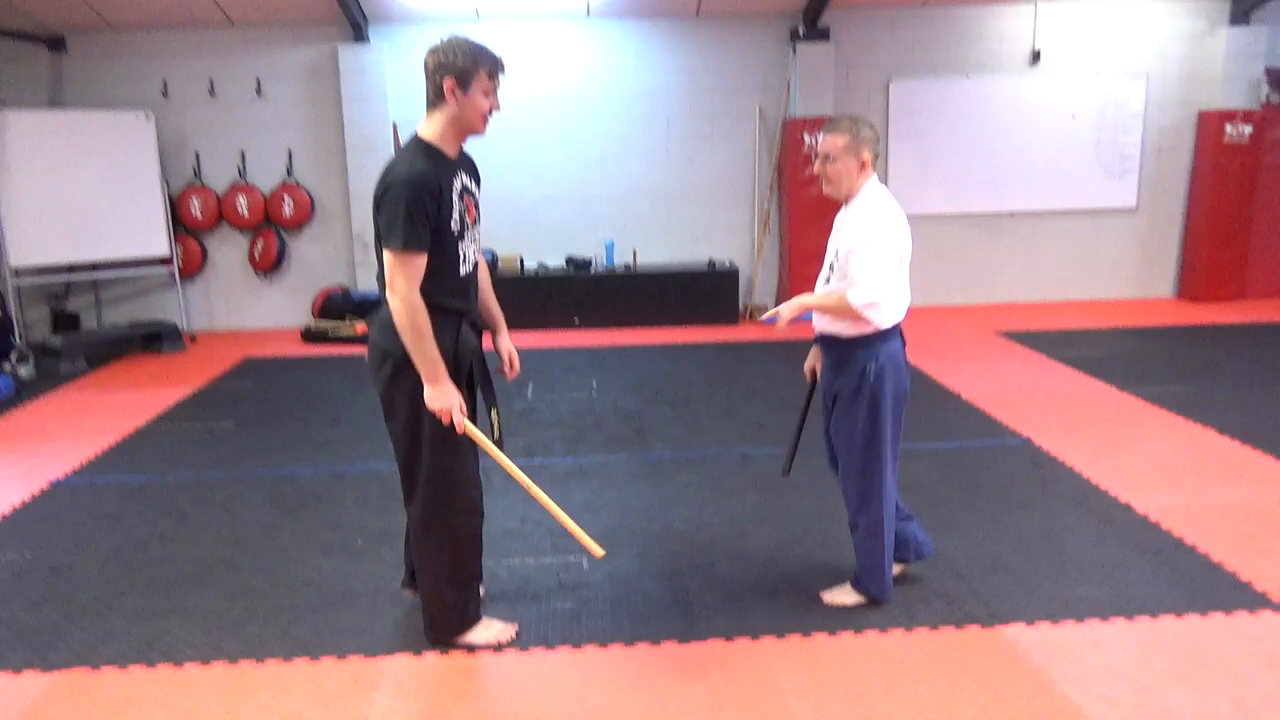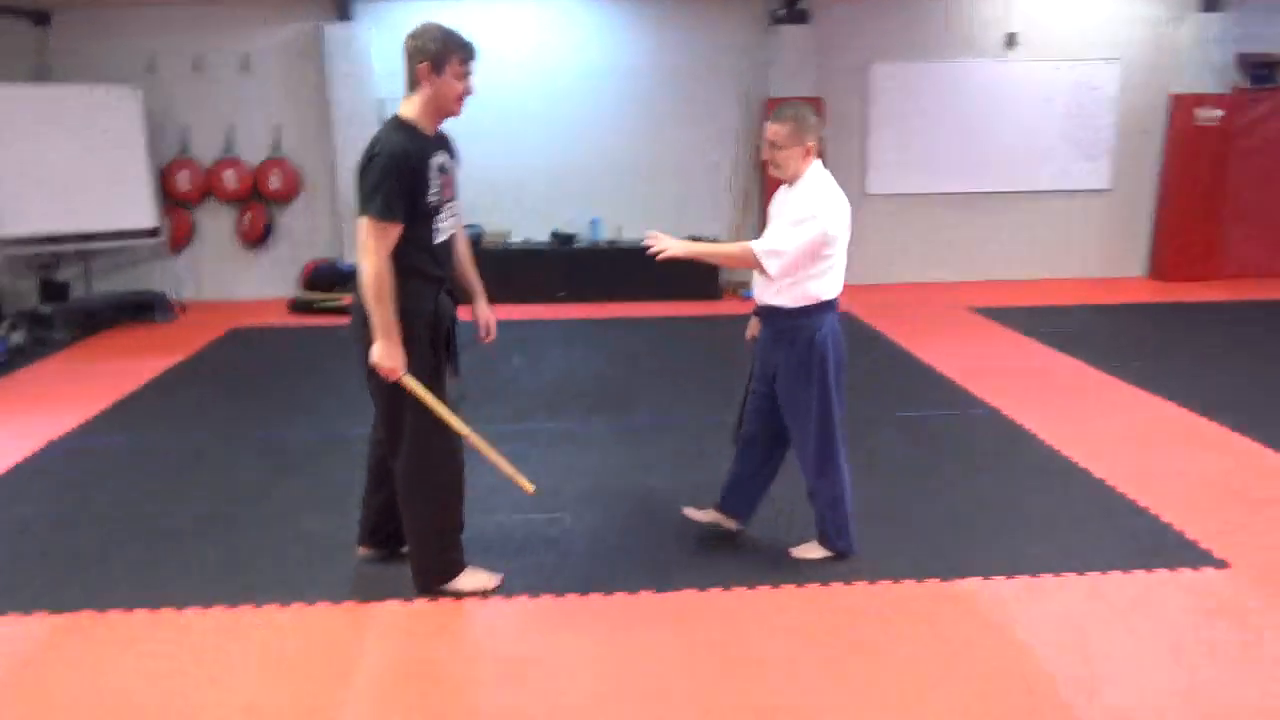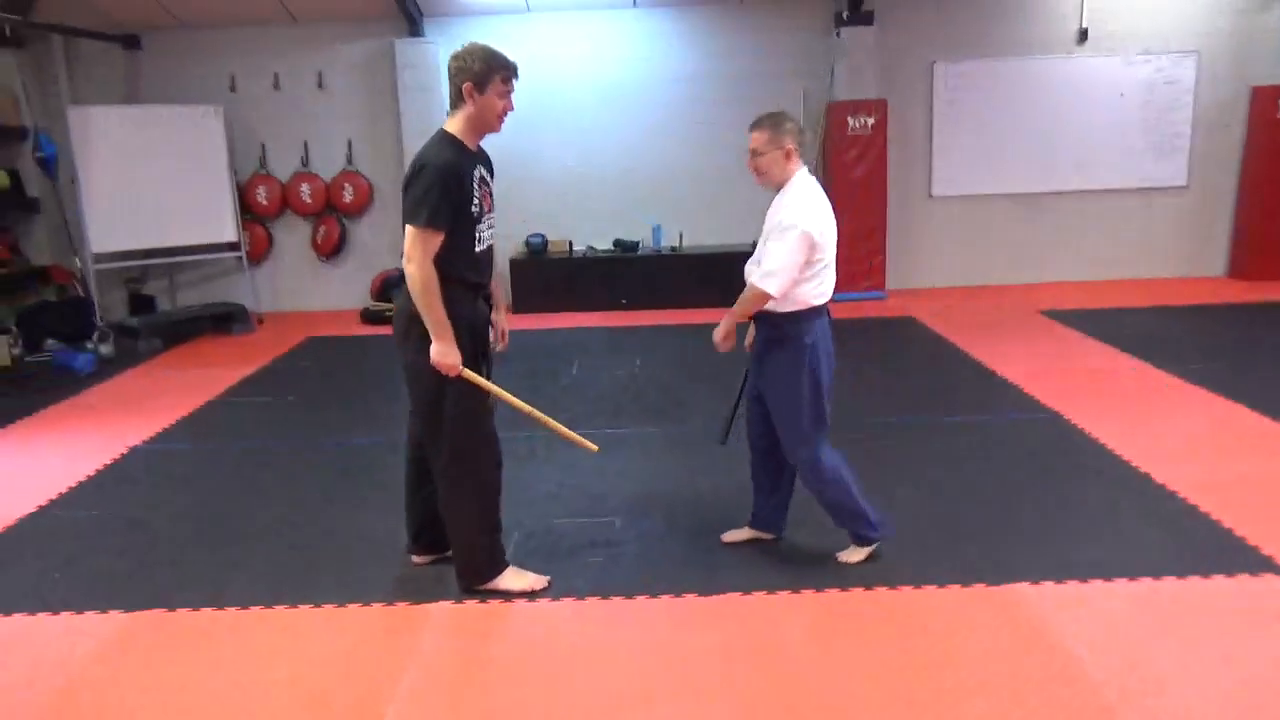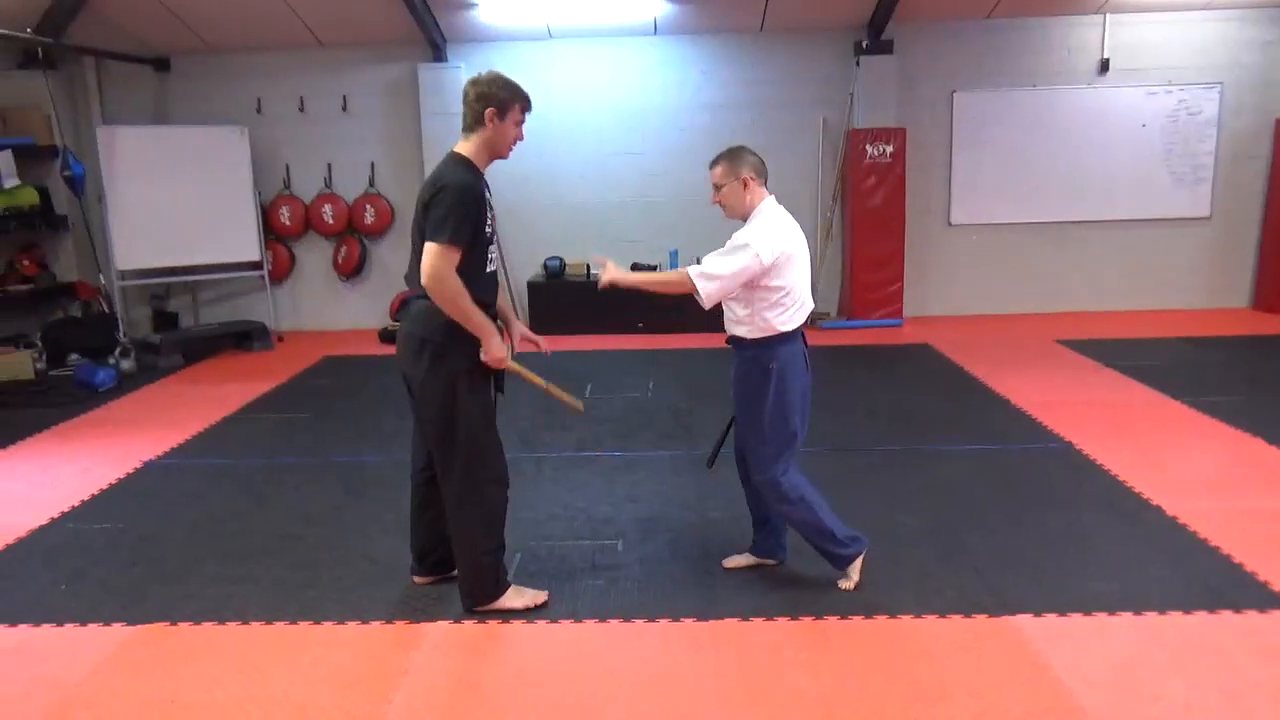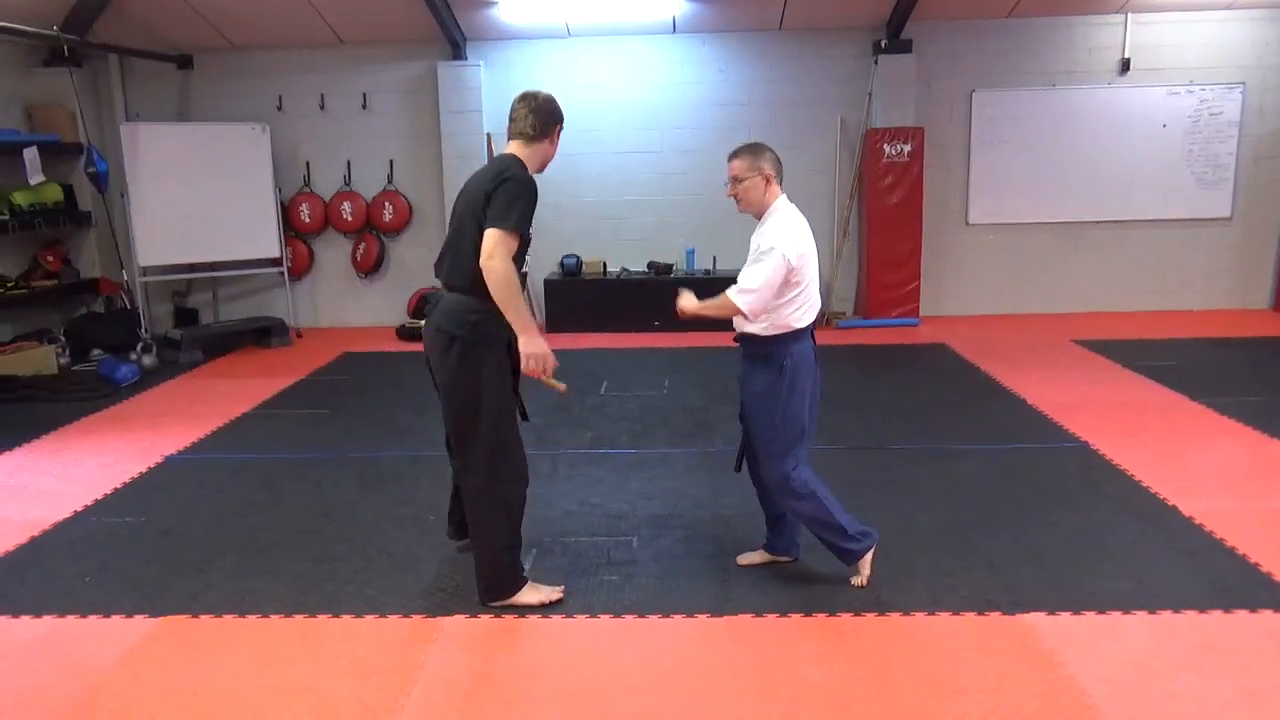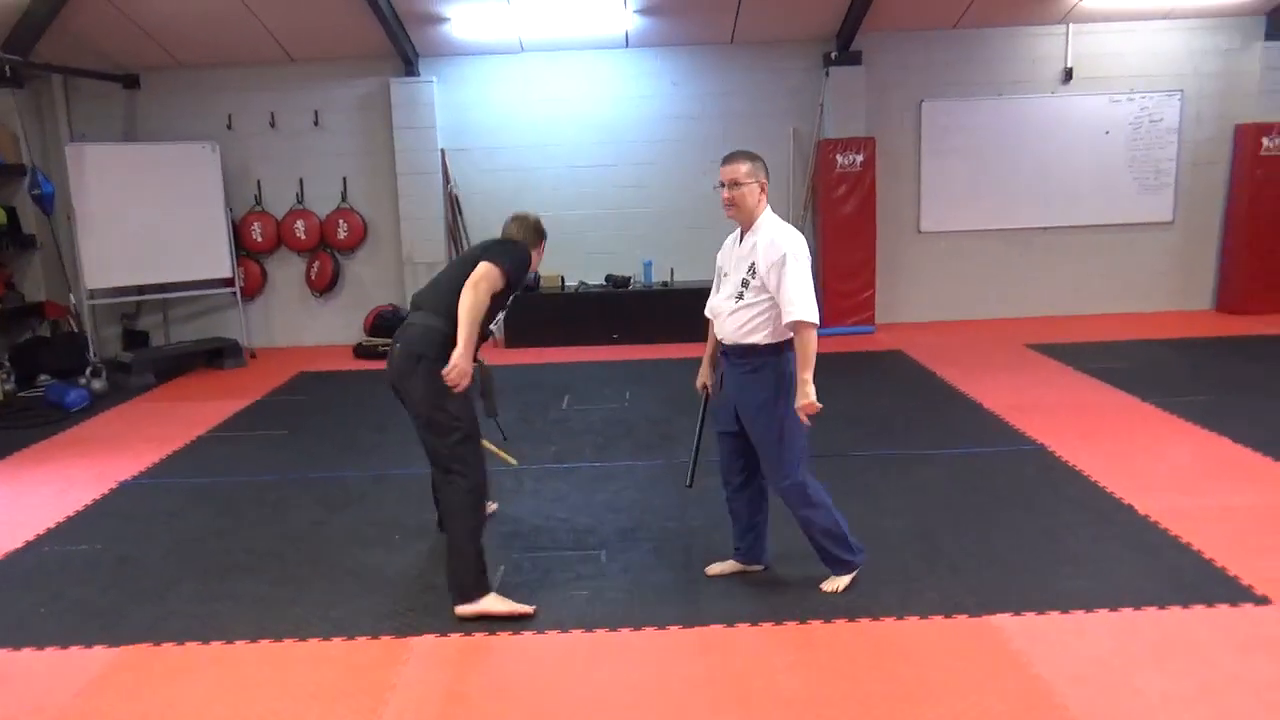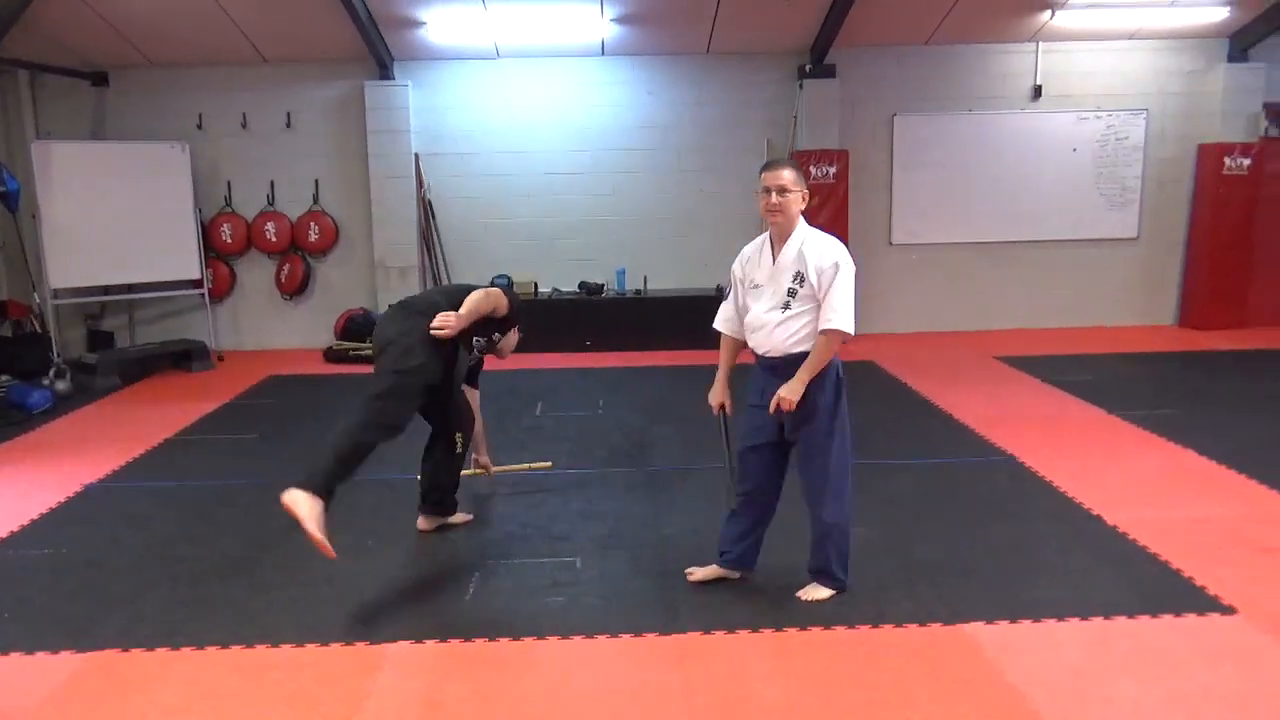
dt=0.4s
person 1, frame 1
left shoulder: (463, 165)
right shoulder: (412, 176)
right elbow: (402, 289)
left wrist: (498, 329)
right wrist: (438, 382)
left hip: (454, 339)
right hip: (416, 351)
left knee: (436, 472)
right knee: (447, 485)
left ankle: (426, 572)
right ankle: (452, 616)
person 1, frame 2
left shoulder: (440, 144)
right shoulder: (394, 152)
right elbow: (373, 252)
left wrist: (477, 297)
right wrist: (385, 340)
left hip: (429, 308)
right hip: (401, 315)
left knee: (400, 429)
right knee: (429, 442)
left ankle: (381, 533)
right ankle: (440, 566)
person 1, frame 3
left shoulder: (477, 159)
right shoulder: (439, 165)
right elbow: (417, 259)
left wrist: (495, 308)
right wrist: (440, 339)
left hip: (462, 316)
right hip: (437, 322)
left knee: (434, 434)
right knee: (468, 444)
left ankle: (429, 540)
right ankle: (483, 565)
person 1, frame 4
left shoulder: (466, 178)
right shoulder: (459, 185)
left elbow: (481, 268)
right elbow: (436, 275)
left wrist: (510, 324)
right wrist: (490, 336)
left hip: (440, 339)
right hip: (443, 342)
left knee: (438, 455)
right knee: (476, 465)
left ankle: (433, 560)
right ankle: (486, 587)
person 1, frame 5
left shoulder: (491, 174)
right shoulder: (518, 180)
right elbow: (494, 258)
right wrist: (528, 333)
left hip: (453, 325)
right hip: (473, 333)
left knee: (473, 442)
right knee: (497, 458)
left ankle: (465, 522)
right ankle: (502, 583)
person 1, frame 6
left shoulder: (488, 253)
right shoulder: (515, 255)
right elbow: (476, 285)
right wrist: (464, 352)
left hip: (409, 351)
right hip: (429, 354)
left knee: (456, 434)
right knee: (461, 460)
left ankle: (460, 508)
right ankle: (471, 592)
person 1, frame 7
left shoulder: (475, 349)
right shoulder: (508, 306)
left elbow: (470, 402)
right elbow: (487, 297)
left wrist: (481, 453)
right wrist: (462, 319)
right hip: (415, 333)
left knee: (456, 422)
right knee: (384, 411)
left ankle: (435, 508)
right ankle: (309, 494)
person 2, frame 1
left shoulder: (880, 222)
right shoulder: (851, 213)
left elbow: (866, 301)
left wrist: (804, 304)
right wrist: (822, 345)
left hip: (871, 362)
right hip: (846, 355)
left knee: (864, 472)
right knee: (851, 462)
left ankle: (869, 581)
right ankle: (907, 543)
person 2, frame 2
left shoulder: (819, 202)
right shoulder: (791, 192)
left elbow: (760, 256)
left wrist: (688, 249)
right wrist: (763, 314)
left hip: (808, 334)
right hip: (781, 328)
left knee: (815, 438)
right knee: (760, 427)
left ankle: (835, 537)
right ankle: (732, 510)
person 2, frame 3
left shoulder: (799, 209)
right shoulder: (791, 198)
left elbow: (764, 284)
left wrist: (728, 324)
right wrist: (757, 325)
left hip: (798, 338)
right hip: (779, 332)
left knee: (805, 446)
right knee: (764, 433)
left ankle: (867, 532)
right ankle: (766, 521)
person 2, frame 4
left shoulder: (761, 237)
right shoulder: (772, 223)
left elbow: (695, 282)
left wrist: (626, 277)
left hip: (772, 362)
right hip: (764, 356)
left knee: (773, 469)
right knee: (751, 460)
left ankle: (846, 549)
right ankle: (768, 547)
person 2, frame 5
left shoulder: (780, 236)
right shoulder: (776, 225)
left elbow: (741, 303)
left wrist: (694, 306)
left hip: (781, 361)
right hip: (767, 357)
left knee: (783, 467)
right knee: (761, 458)
left ankle: (855, 544)
right ankle: (780, 544)
person 2, frame 6
left shoulder: (783, 242)
right shoulder: (731, 245)
left elbow: (803, 318)
left wrist: (805, 384)
right wrist: (707, 363)
left hip: (769, 368)
right hip: (734, 367)
left knee: (788, 474)
right knee: (736, 469)
left ankle: (845, 559)
right ankle: (748, 554)
person 2, frame 7
left shoulder: (827, 252)
right shoulder: (749, 256)
left elbow: (836, 329)
right elbow: (733, 325)
left wrist: (799, 382)
right wrist: (721, 381)
left hip: (813, 378)
right hip: (765, 376)
left knee: (824, 483)
right knee: (753, 475)
left ankle: (829, 574)
right ankle: (732, 560)
